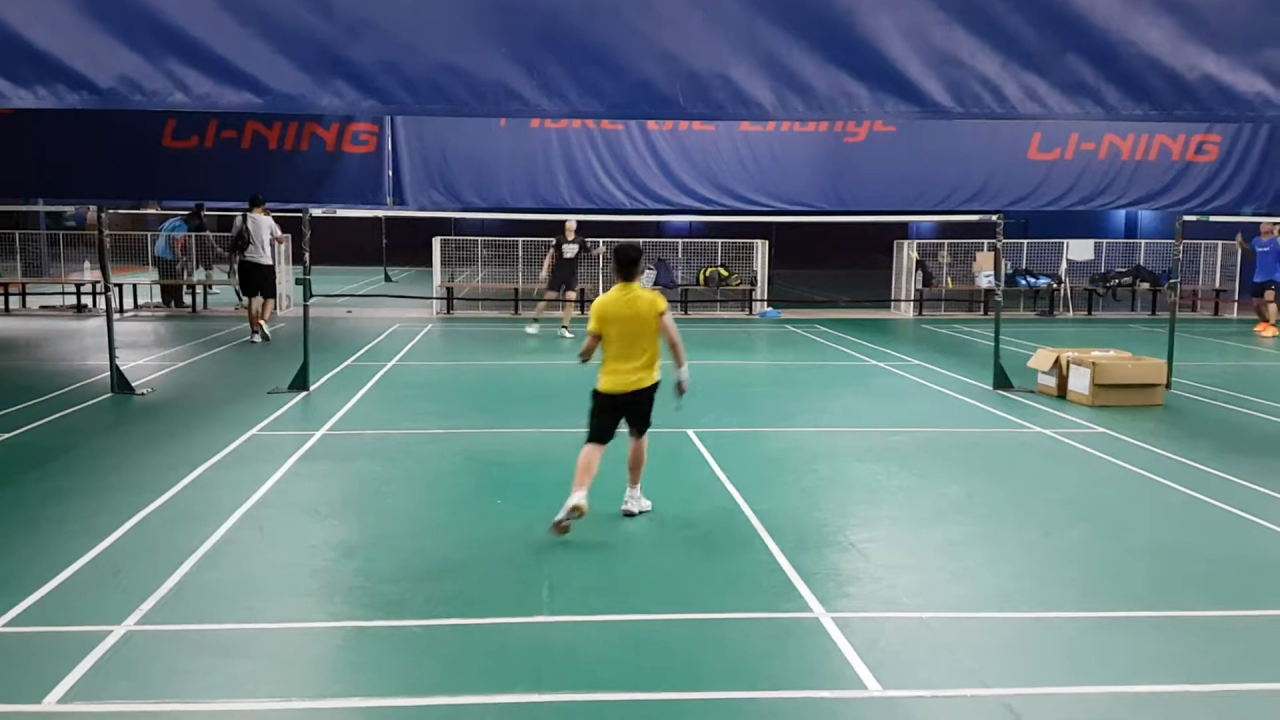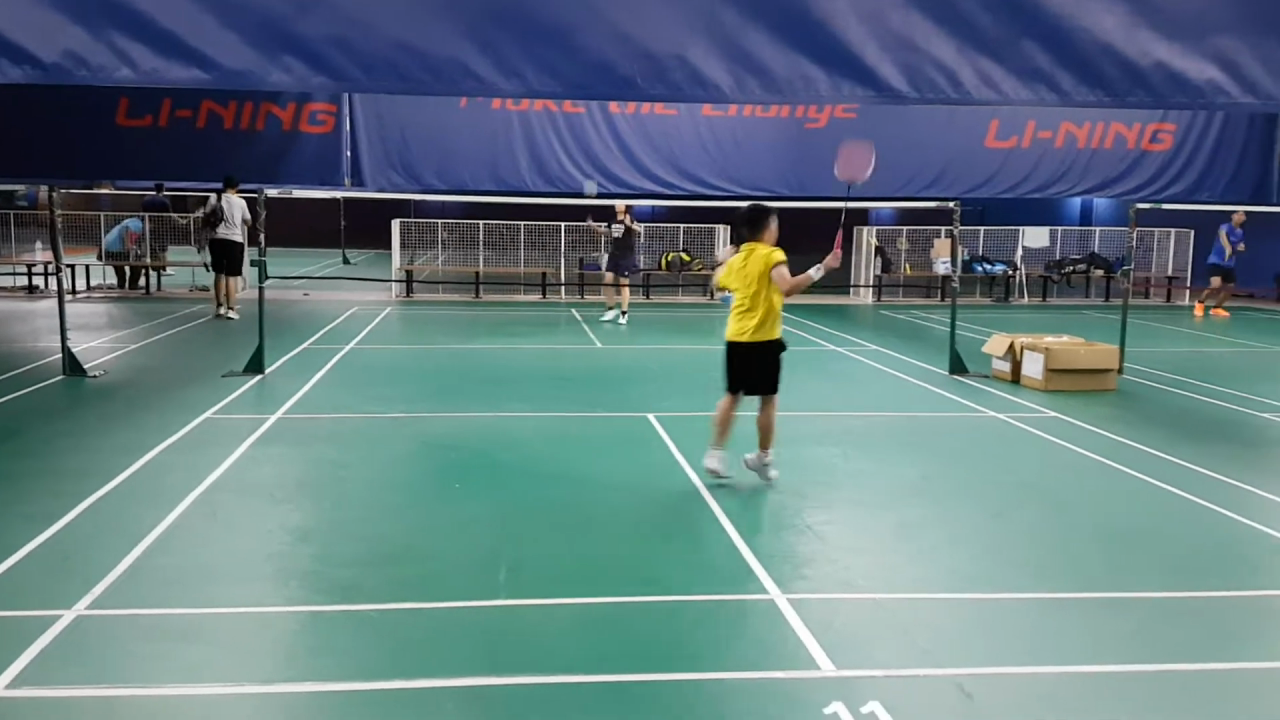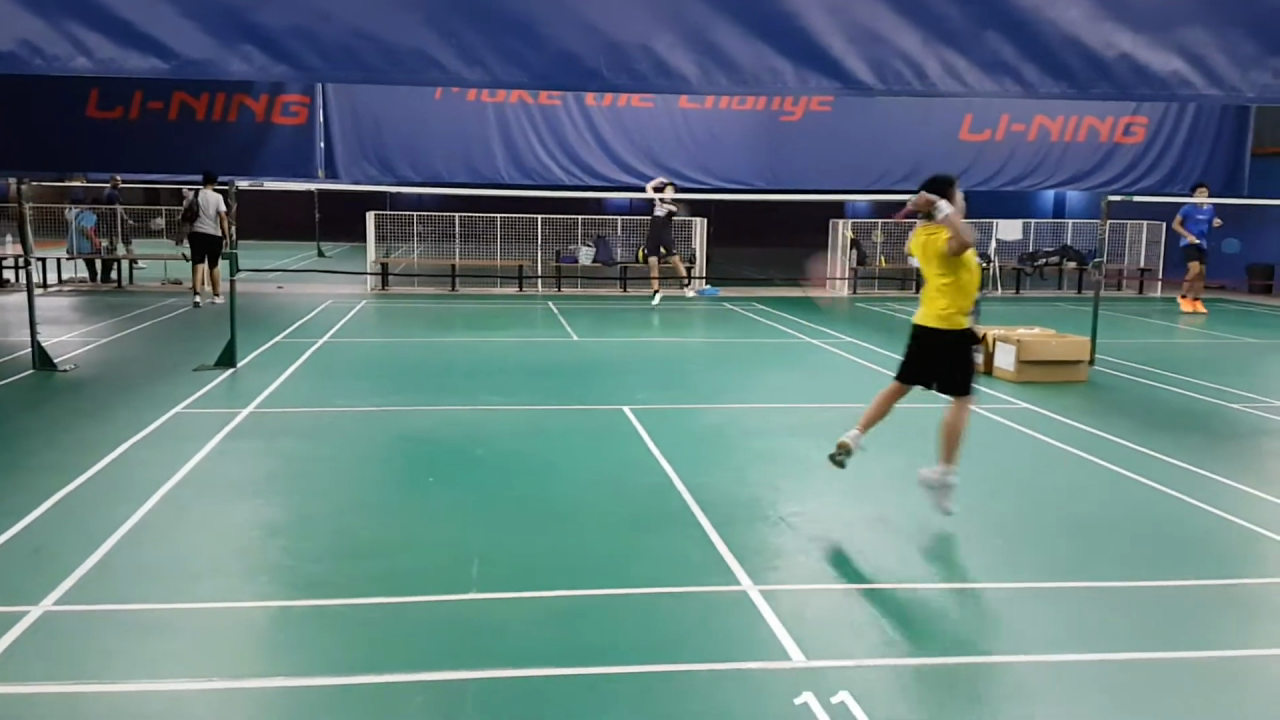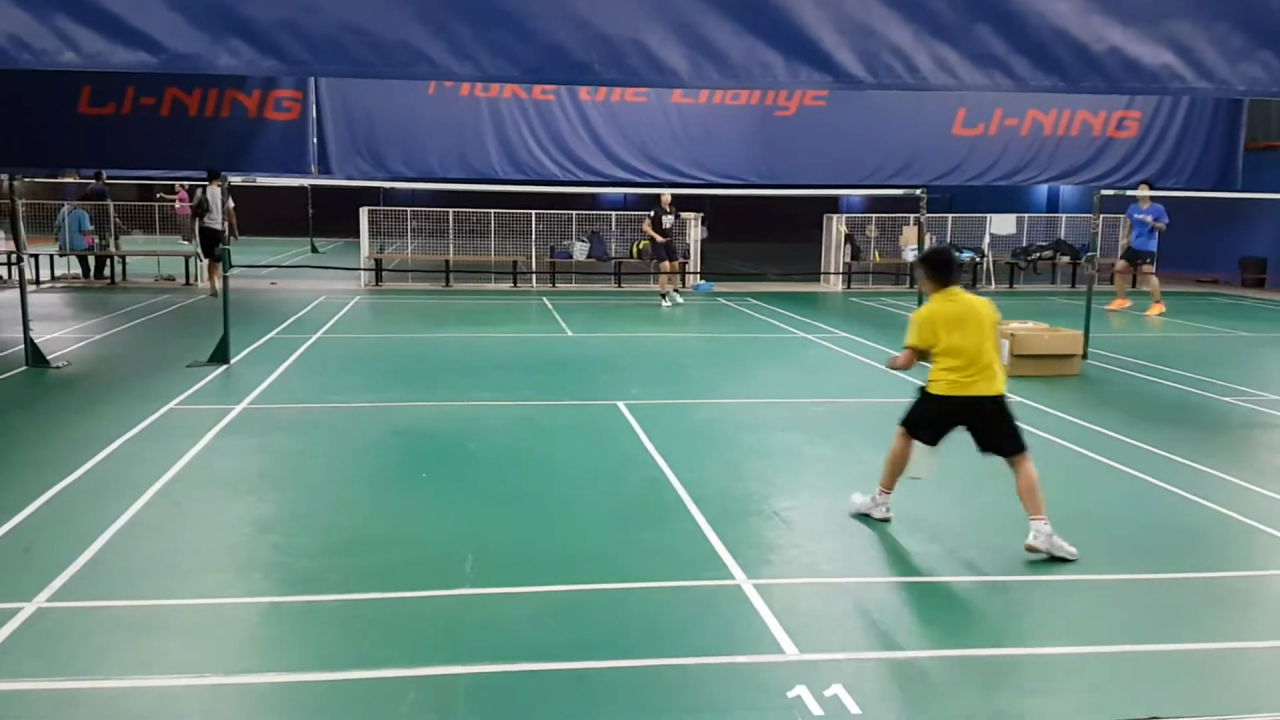
dt=0.7s
person 1, frame 1
left shoulder: (601, 304)
right shoulder: (654, 300)
left elbow: (589, 348)
right elbow: (673, 339)
left wrist: (584, 356)
right wrist: (682, 373)
left hip: (610, 386)
right hip: (644, 383)
left knee: (595, 444)
right knee: (639, 436)
left ankle: (577, 498)
right ankle: (634, 496)
person 1, frame 2
left shoulder: (733, 261)
right shoulder: (771, 255)
left elbow: (718, 281)
right elbow: (786, 288)
right wrist: (819, 270)
left hip: (735, 339)
right hip: (763, 339)
left knee: (732, 397)
right knee: (767, 400)
left ankle: (715, 454)
right ankle: (762, 458)
person 1, frame 3
left shoulder: (921, 236)
right shoulder: (945, 238)
right elbow: (965, 240)
left wrist: (932, 210)
right wrist: (942, 206)
left hip: (925, 324)
right hip: (950, 327)
left knee: (900, 385)
right knee: (960, 400)
left ankle: (853, 437)
right ankle: (942, 474)
person 1, frame 4
left shoulder: (925, 315)
right shoulder: (985, 306)
left elbow: (906, 362)
right elbow: (989, 351)
left wrist: (896, 360)
left hip: (944, 392)
right hip: (988, 394)
left knee: (905, 435)
right knee: (1021, 461)
left ankle: (879, 503)
right ankle: (1042, 531)
